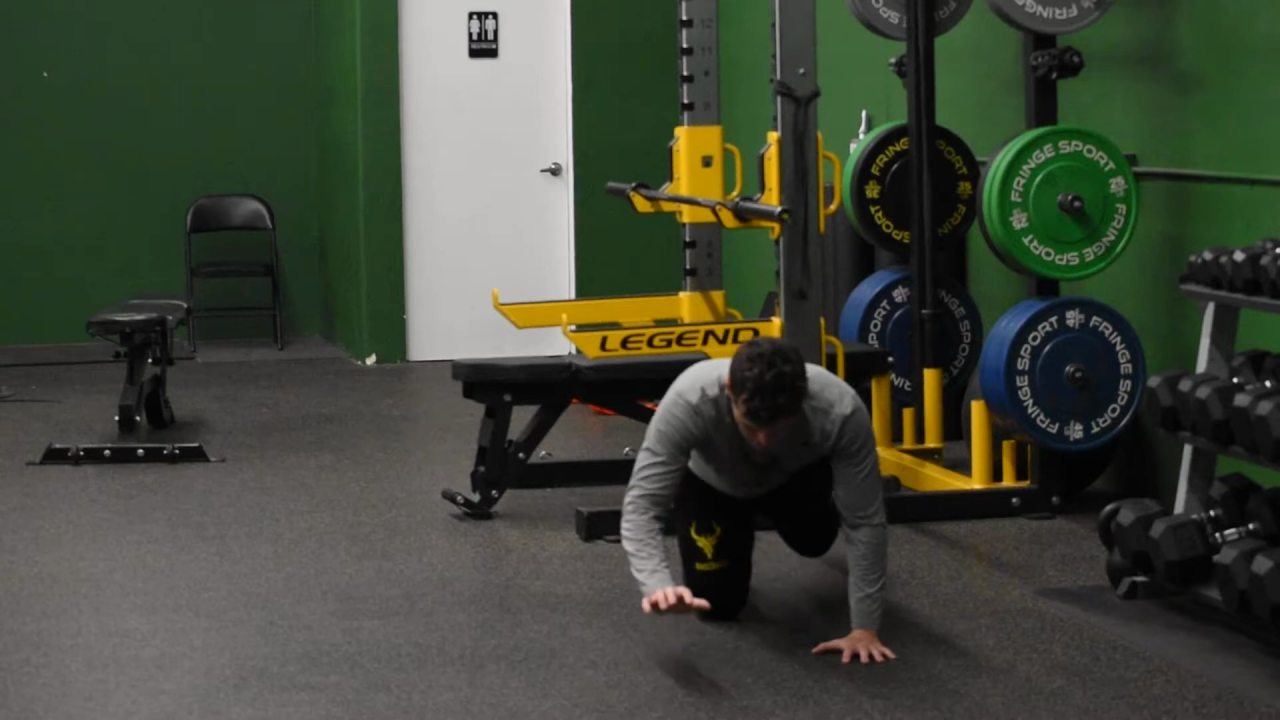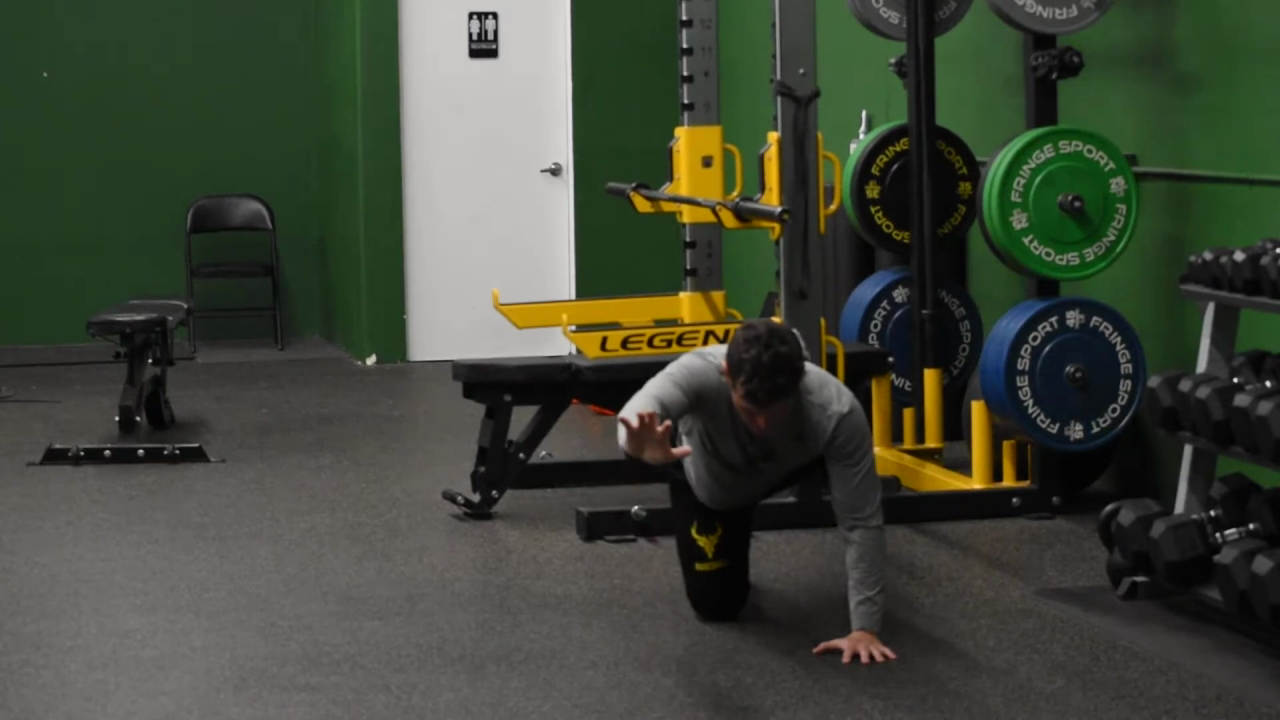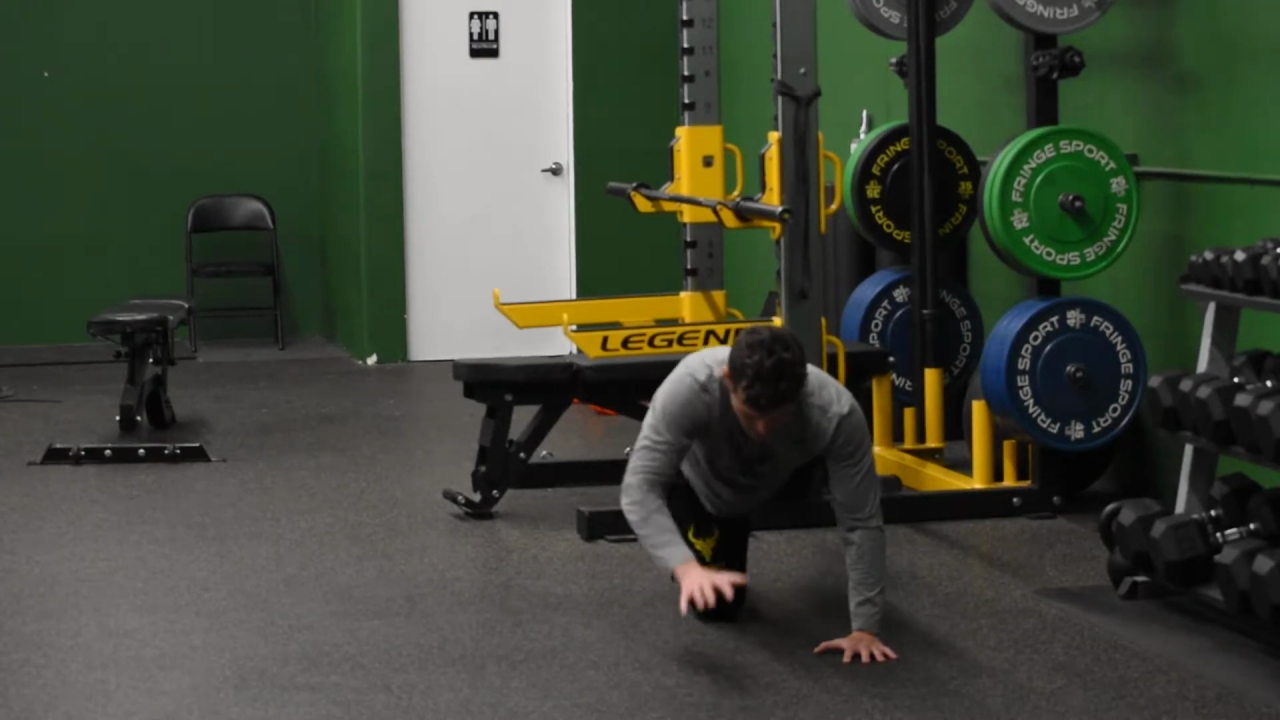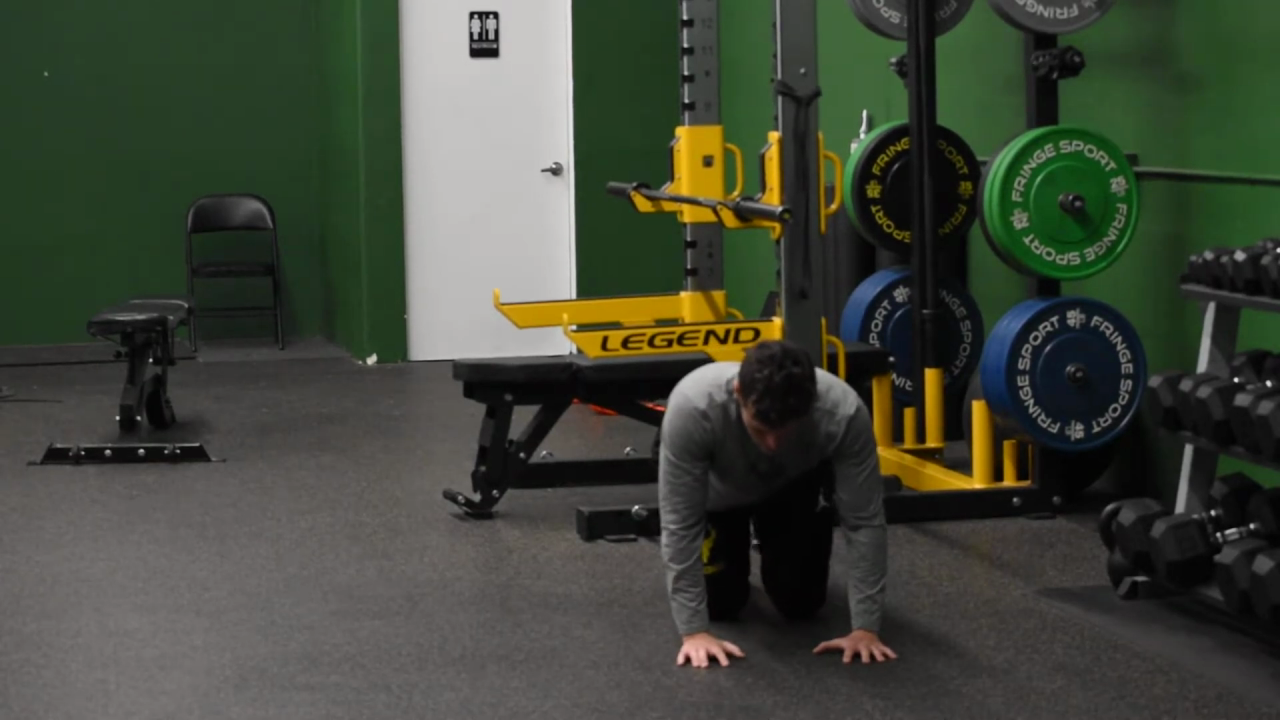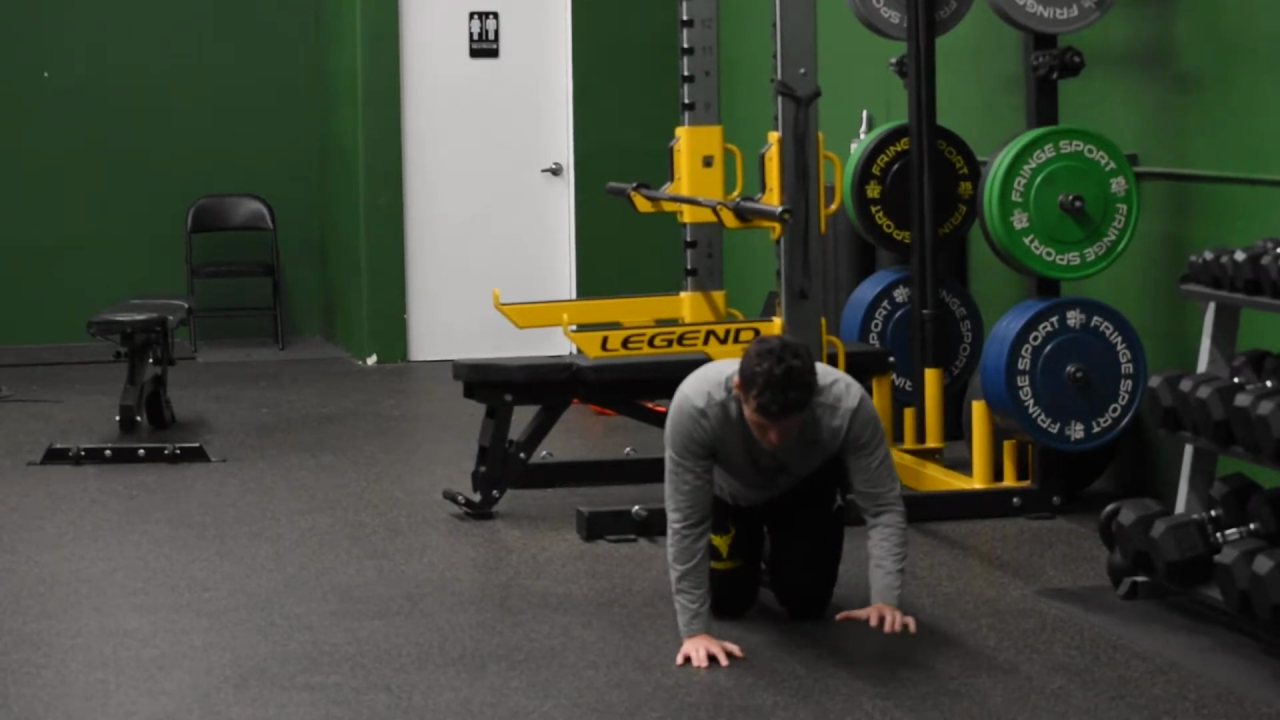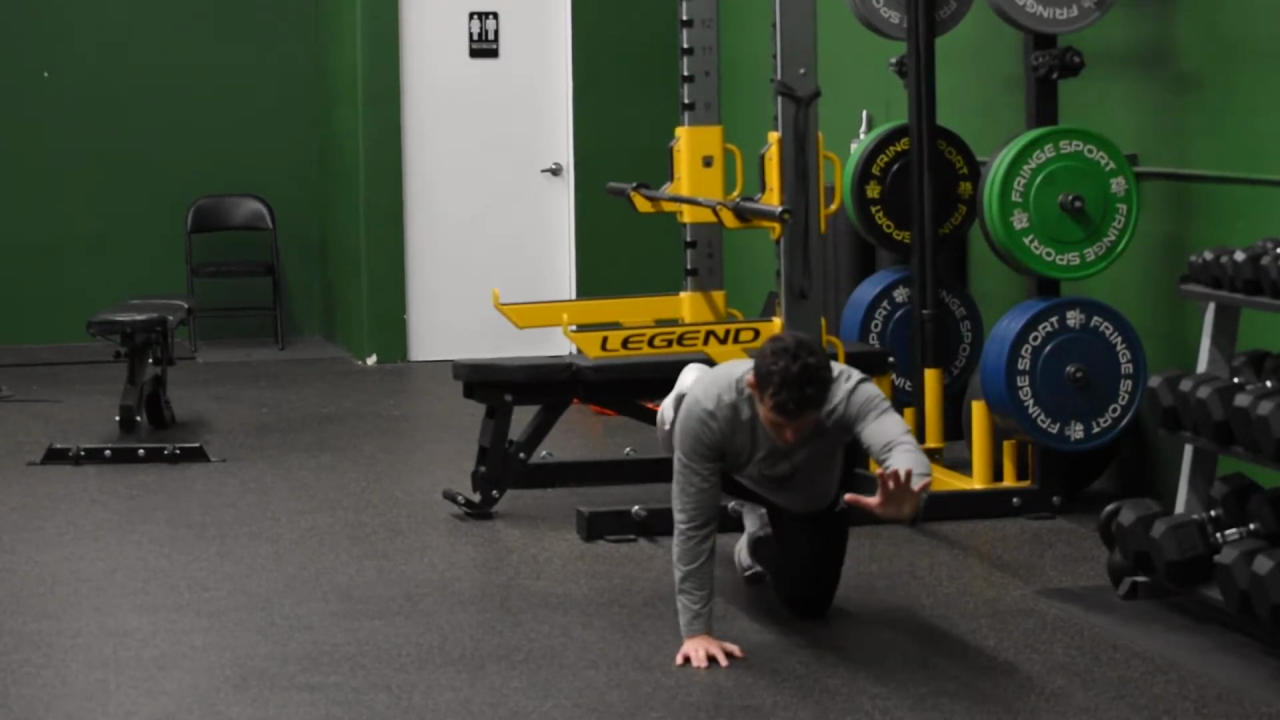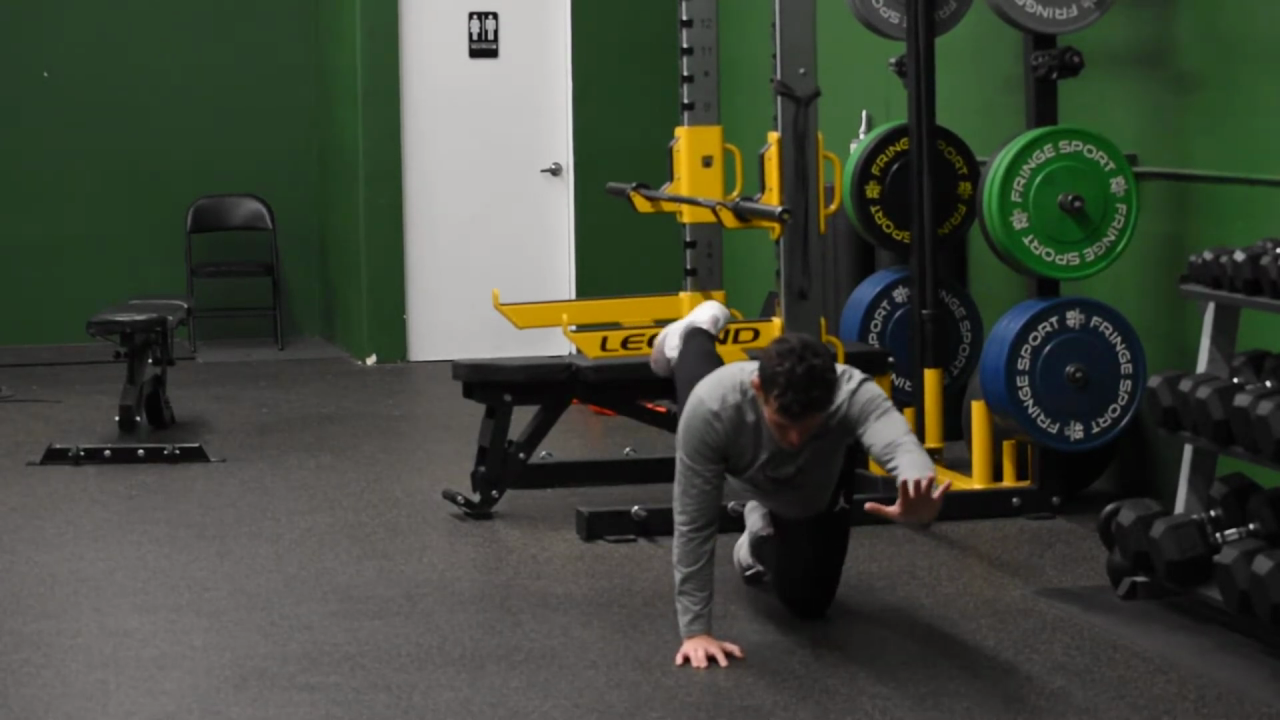
dt=0.7s
person 1, frame 1
left shoulder: (841, 412)
right shoulder: (691, 400)
left elbow: (865, 521)
right elbow: (641, 502)
left wrist: (864, 628)
right wrist: (657, 582)
right hip: (710, 477)
left knee: (814, 542)
right knee: (720, 602)
person 1, frame 2
left shoulder: (837, 412)
right shoulder: (701, 372)
left elbow: (862, 522)
right elbow: (644, 409)
left wrist: (865, 628)
right wrist: (639, 445)
left hip: (788, 466)
right hip: (704, 472)
right knee: (716, 603)
person 1, frame 3
left shoulder: (836, 412)
right shoulder: (692, 385)
left elbow: (861, 522)
right elbow: (640, 489)
left wrist: (864, 628)
right wrist: (684, 567)
left hip: (782, 472)
right hip: (700, 480)
right knee: (718, 603)
person 1, frame 4
left shoulder: (843, 413)
right shoulder: (693, 406)
left elbow: (864, 521)
right elbow: (680, 522)
left wrist: (865, 627)
right wrist: (693, 630)
left hip: (795, 485)
right hip: (714, 490)
left knee: (800, 604)
right knee: (720, 604)
left ankle: (771, 543)
person 1, frame 5
left shoulder: (847, 405)
right shoulder: (696, 405)
left elbow: (884, 505)
right elbow: (685, 521)
left wrist: (885, 596)
right wrist: (694, 630)
left hip: (809, 485)
right hip: (727, 486)
left knee: (805, 603)
right knee: (728, 603)
left ankle: (776, 551)
person 1, frame 6
left shoulder: (852, 394)
right shoulder: (708, 406)
left elbow: (901, 447)
right elbow: (693, 522)
left wrist: (906, 500)
right wrist: (695, 630)
right hip: (739, 473)
left knee: (807, 603)
left ankle: (761, 541)
person 1, frame 7
left shoulder: (853, 394)
right shoulder: (712, 407)
left elbow: (902, 447)
right elbow: (695, 523)
left wrist: (917, 501)
right wrist: (696, 630)
right hip: (743, 471)
left knee: (806, 602)
left ankle: (762, 539)
right ankle: (698, 333)
